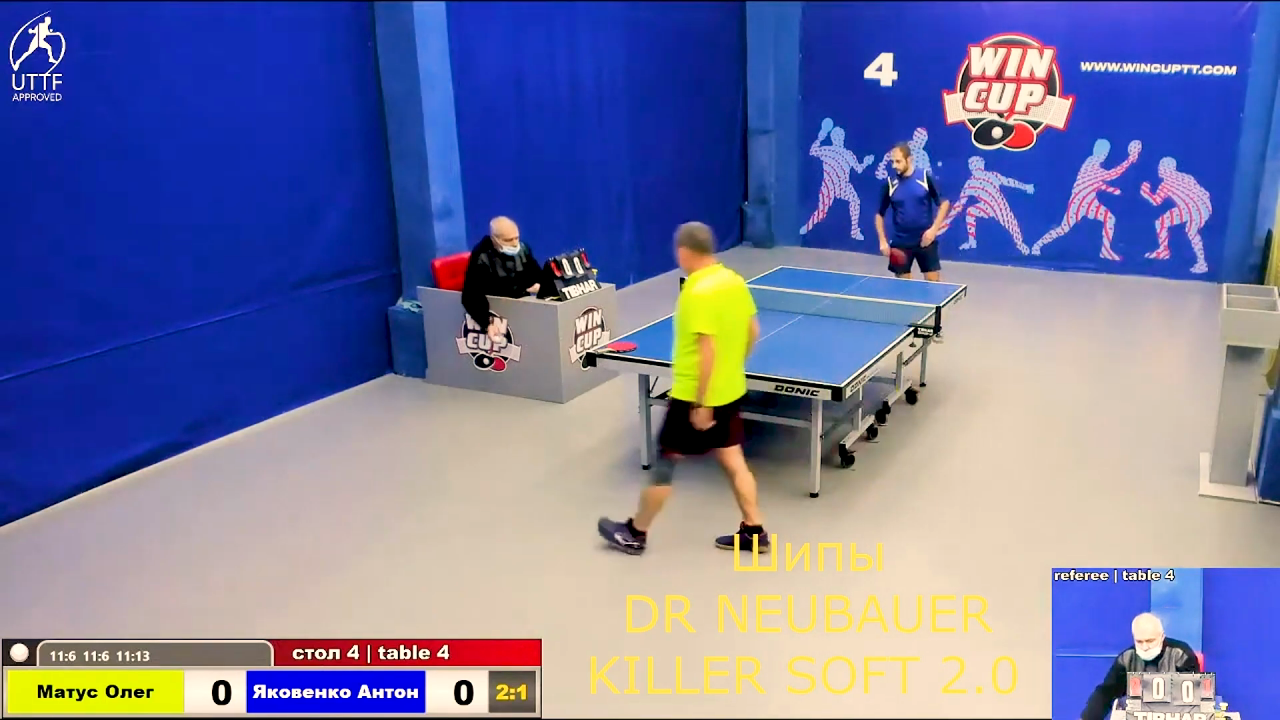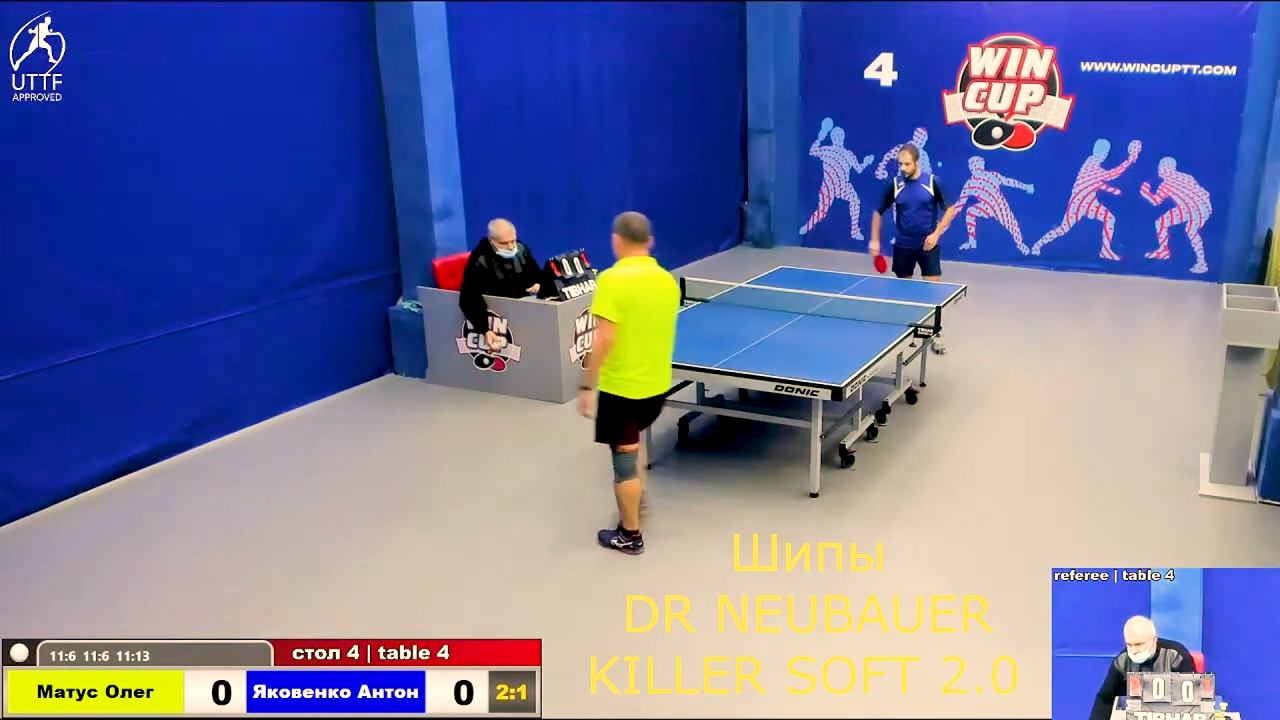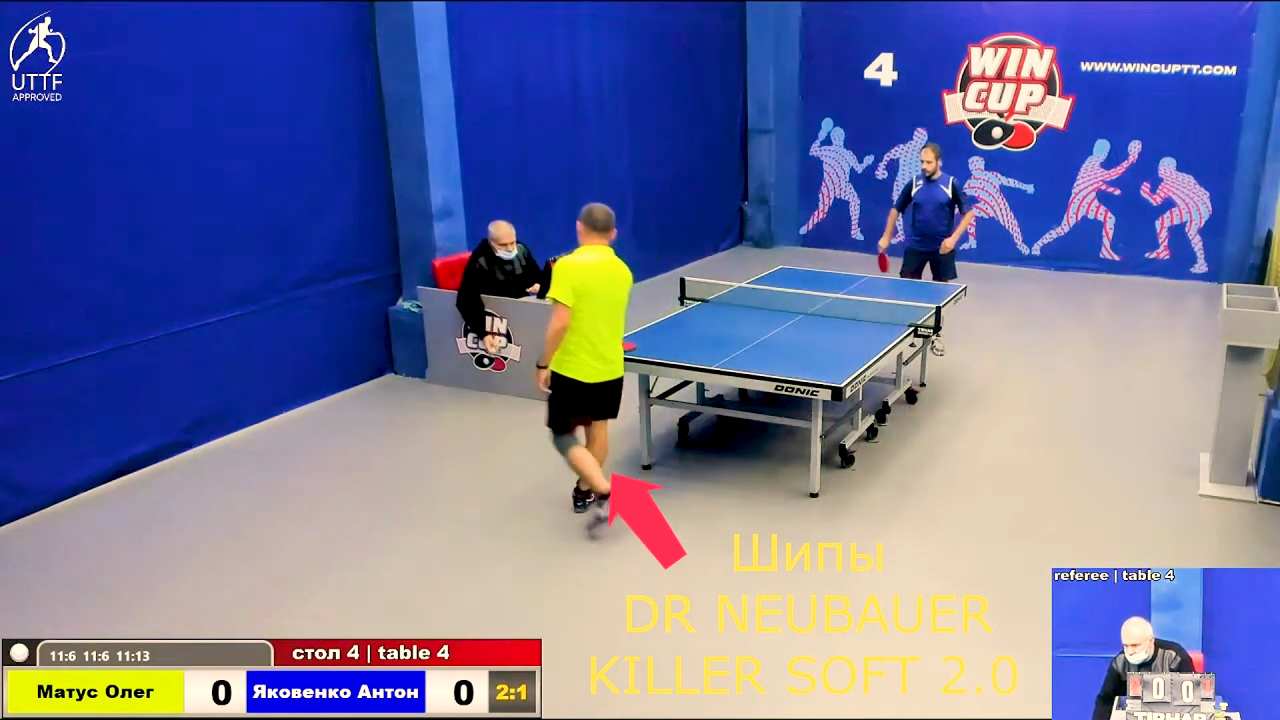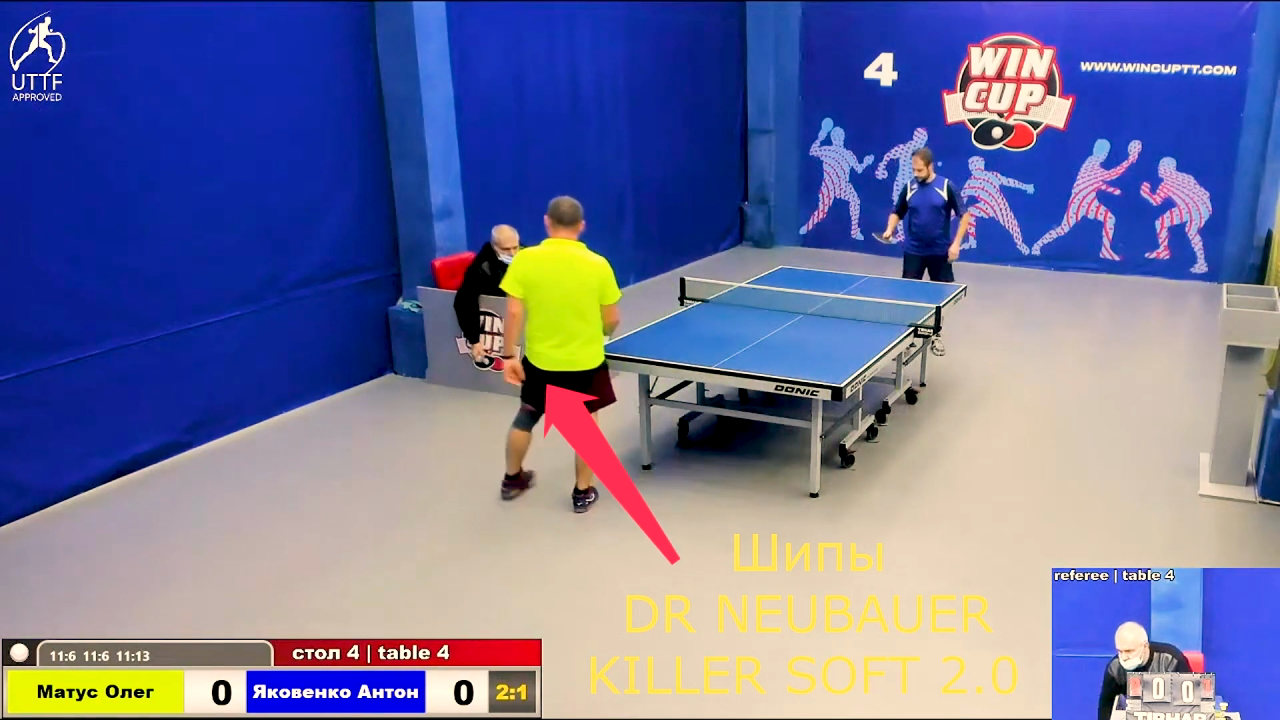
dt=0.4s
person 1, frame 1
left shoulder: (698, 292)
right shoulder: (735, 282)
left elbow: (709, 353)
right elbow: (752, 331)
left wrist: (701, 404)
left hip: (697, 397)
right hip: (730, 392)
left knee: (665, 463)
right knee: (732, 460)
left ankle: (636, 533)
right ankle: (754, 531)
person 1, frame 2
left shoulder: (612, 279)
right shoulder: (668, 281)
left elbow: (604, 338)
left wrist: (586, 386)
left hip: (621, 385)
right hip: (658, 383)
left knee: (624, 456)
right knee: (631, 442)
left ankle: (630, 534)
right ankle: (632, 506)
person 1, frame 3
left shoulder: (569, 266)
right shoulder: (623, 271)
left elbow: (560, 323)
left wrist: (543, 364)
left hip: (573, 370)
right hip: (611, 369)
left knee: (565, 438)
right knee: (597, 430)
left ankle: (604, 494)
right ankle: (585, 491)
person 1, frame 4
left shoulder: (526, 259)
right shoulder: (598, 265)
left elbow: (514, 312)
right elbow: (612, 319)
left wrist: (509, 356)
right wrist: (599, 333)
left hip: (541, 360)
right hip: (586, 361)
left knee: (526, 416)
left ankle: (512, 479)
right ankle: (583, 492)
person 2, frame 1
left shoulder: (926, 176)
right shoulder: (890, 183)
left elbow: (944, 203)
right elbow: (880, 214)
left wrist: (934, 228)
right wrist: (882, 240)
left hip: (925, 240)
right hip: (900, 242)
left knee: (933, 281)
person 2, frame 2
left shoulder: (932, 182)
right shoulder: (895, 184)
left elbow: (950, 209)
right elbow: (879, 211)
left wrist: (936, 233)
right wrist: (875, 240)
left hip: (928, 244)
right hip: (904, 245)
left ankle: (935, 333)
person 2, frame 3
left shoulder: (951, 184)
right shoulder: (914, 183)
left elbow: (968, 213)
right elbow: (896, 209)
left wrist: (954, 238)
right wrist: (886, 237)
left hip: (941, 248)
right hip: (915, 246)
left ankle: (936, 336)
person 2, frame 4
left shoulder: (946, 186)
right shoulder: (909, 187)
left elbow: (965, 216)
right elbow: (897, 213)
left wrist: (956, 244)
right wrist: (889, 230)
left hip: (940, 252)
right hip: (913, 251)
left ankle: (935, 336)
